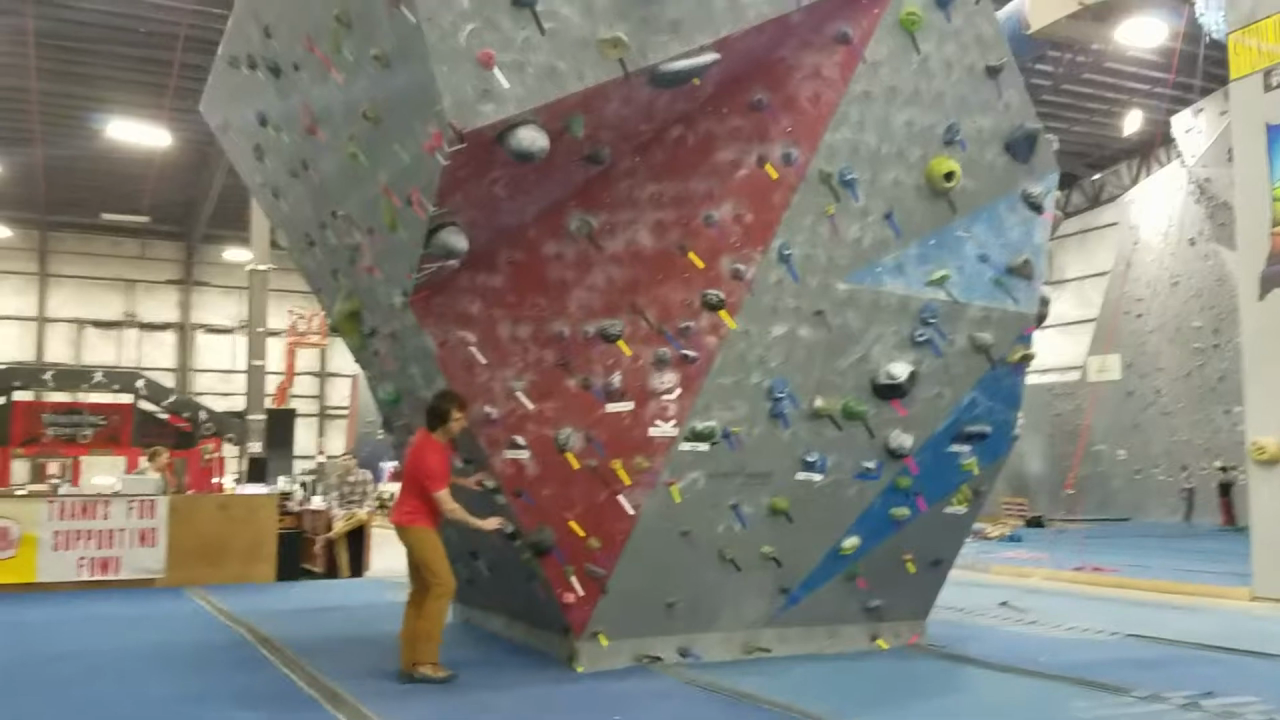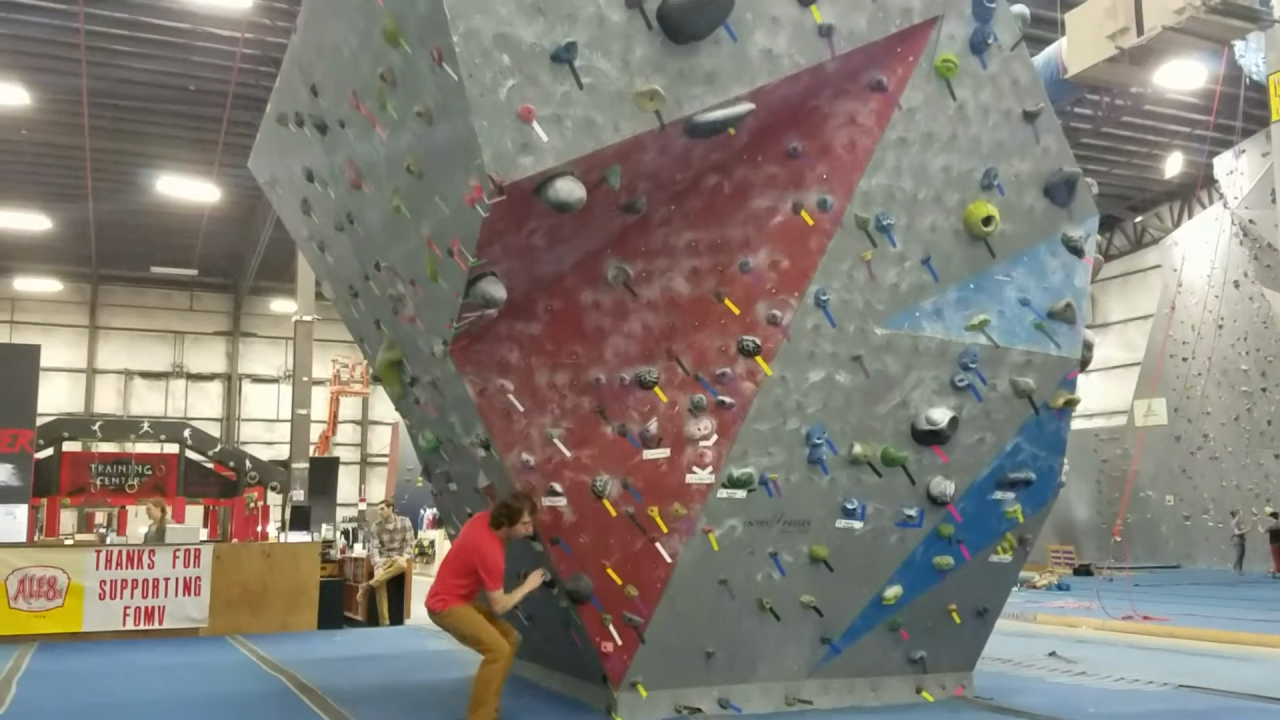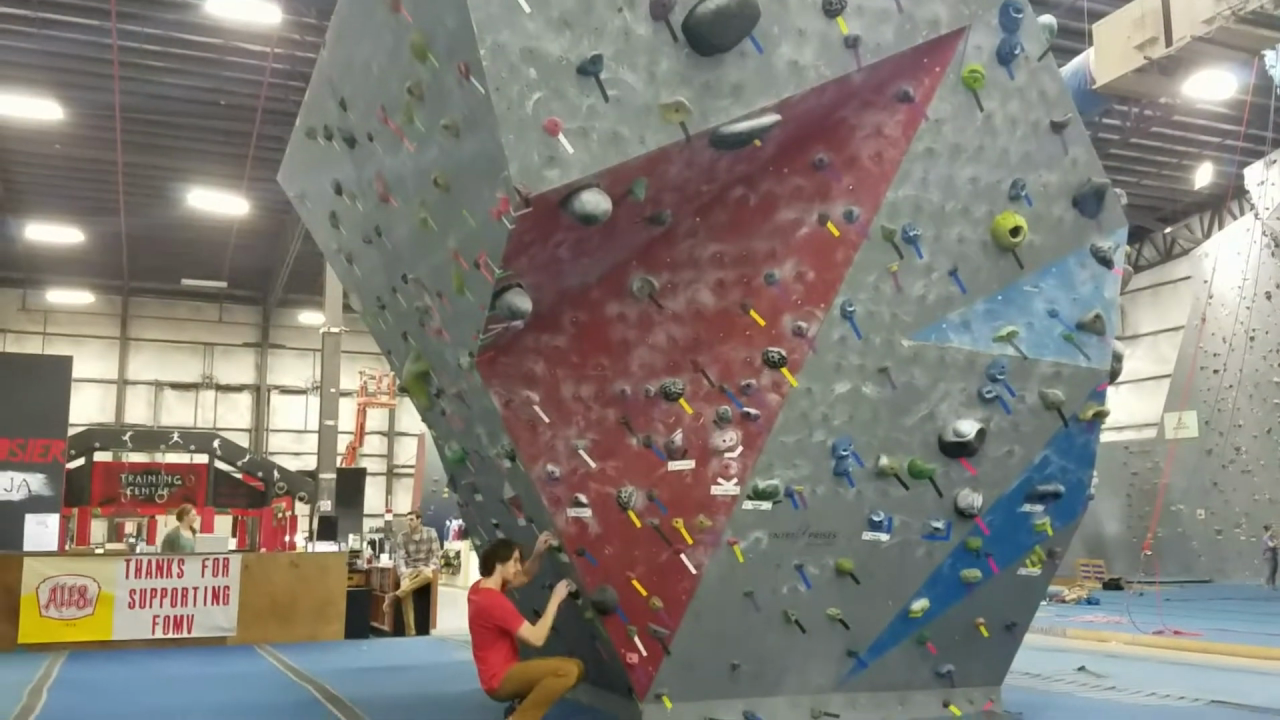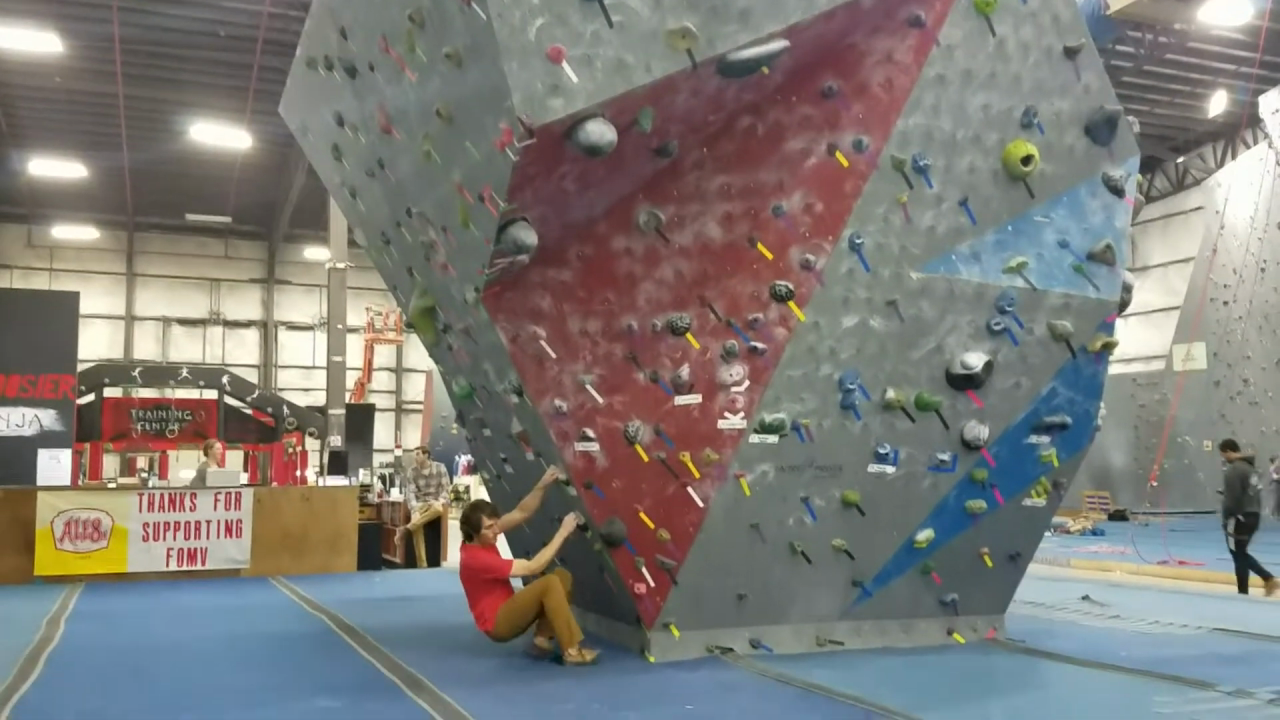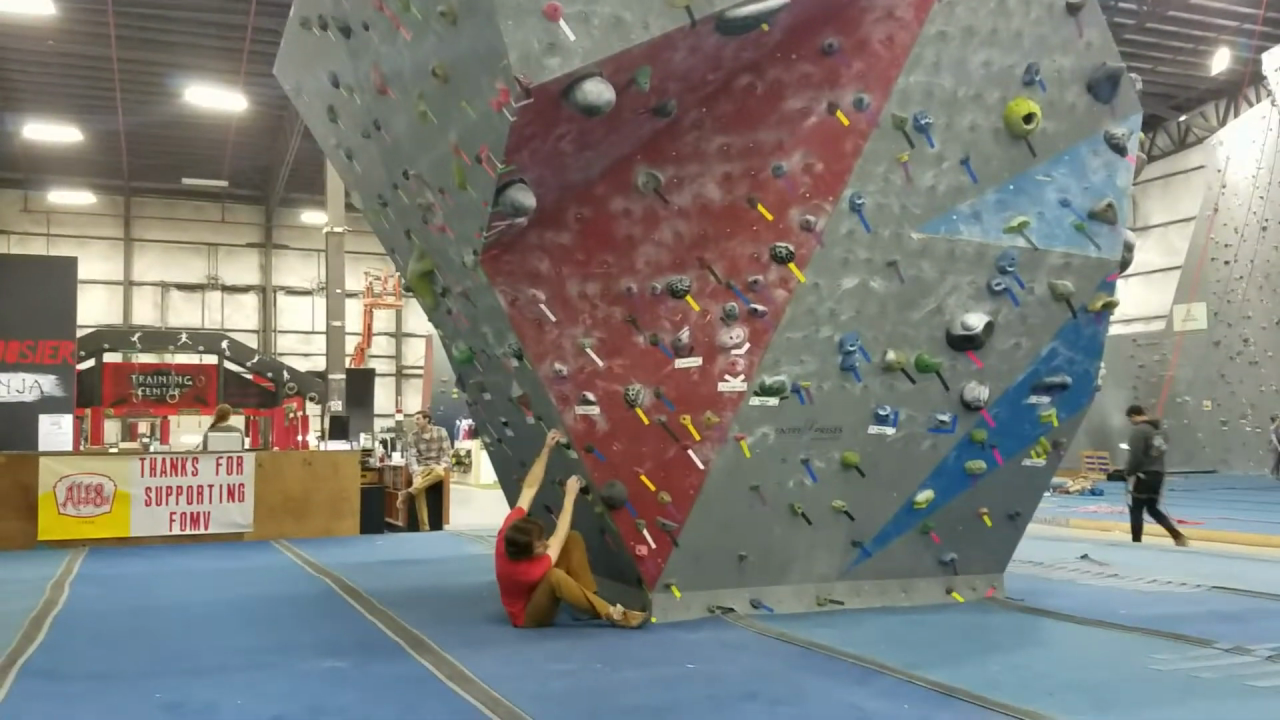
dt=1s
person 1, frame 1
left shoulder: (432, 440)
right shoulder: (429, 453)
right elbow: (448, 508)
left wrist: (463, 481)
right wrist: (482, 524)
left hip: (415, 521)
right hip: (416, 524)
left knee: (422, 591)
right knee: (444, 585)
left ankle: (411, 664)
right ankle: (426, 661)
person 1, frame 2
left shoulder: (484, 518)
right shoulder: (491, 552)
right elbow: (498, 606)
left wrist: (512, 536)
right wrist: (527, 586)
left hip: (460, 596)
right hip: (446, 604)
left knee: (511, 638)
right knee: (499, 650)
person 1, frame 3
left shoulder: (480, 588)
right shoulder: (495, 602)
left elbow: (525, 577)
right elbow: (536, 639)
left wrist: (538, 553)
right wrist: (555, 600)
left hip: (504, 672)
right hip: (500, 680)
left knee: (576, 667)
right knee: (568, 671)
person 1, frame 4
left shoulder: (481, 539)
right shoulder: (477, 559)
left elbow: (521, 513)
right elbow: (533, 567)
left wrist: (542, 485)
right wrist: (563, 532)
left hip: (506, 611)
right hip: (497, 623)
left knee: (562, 575)
right knee: (550, 582)
left ankle: (544, 638)
right ankle: (572, 651)
person 1, frame 5
left shoulder: (509, 533)
right shoulder: (529, 571)
left elbow: (529, 489)
right elbow: (558, 537)
left wrist: (546, 449)
right wrist: (570, 496)
left hip: (535, 592)
right hip: (528, 616)
left knee: (573, 538)
right knee: (555, 577)
left ankle: (590, 604)
right ankle: (613, 614)
